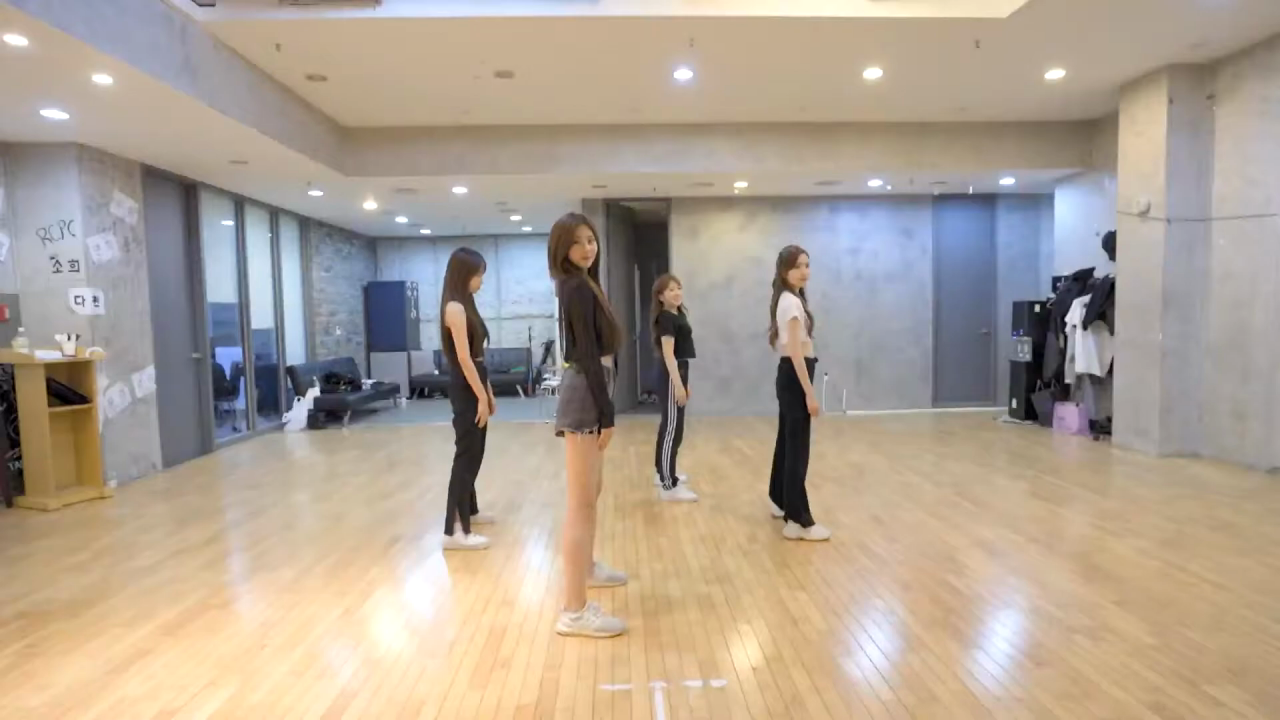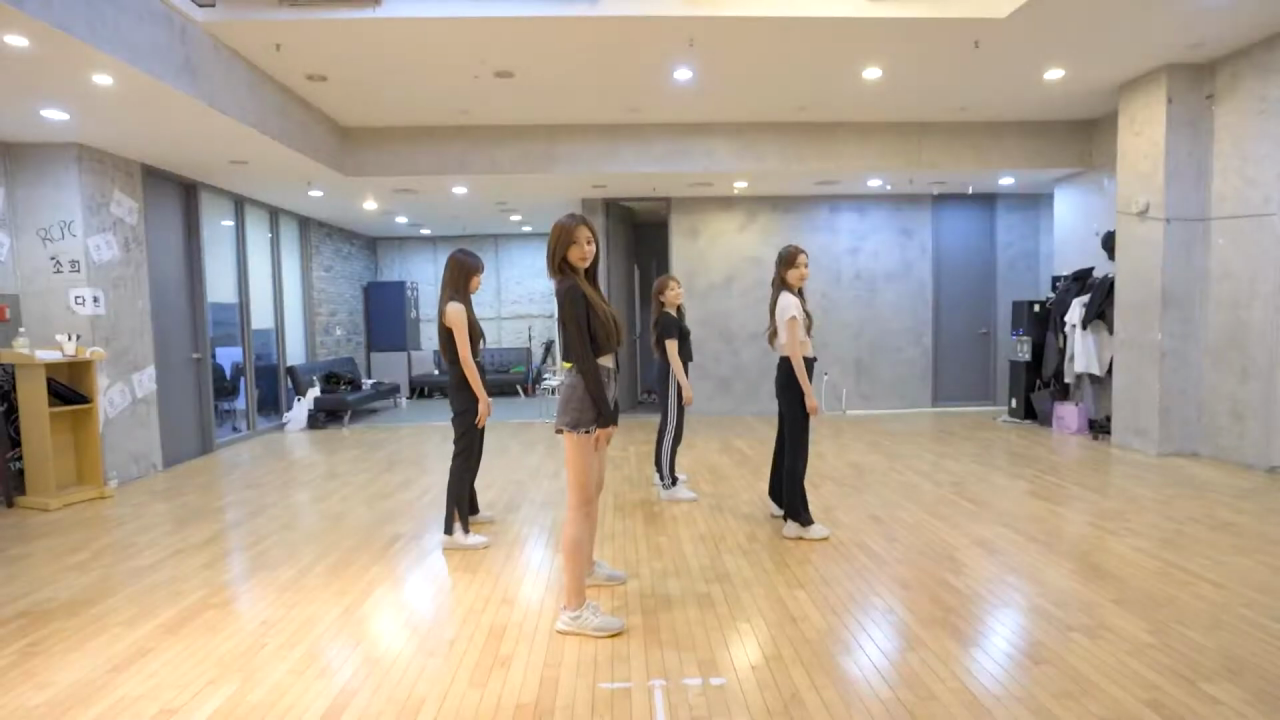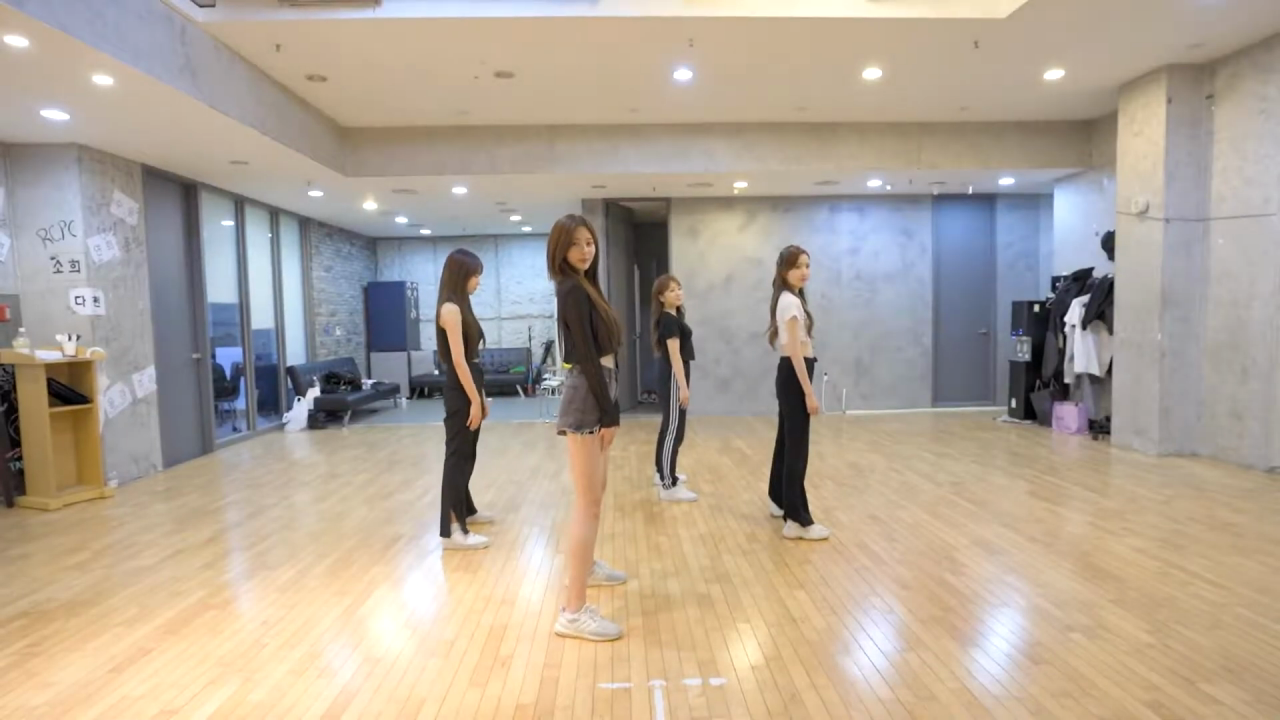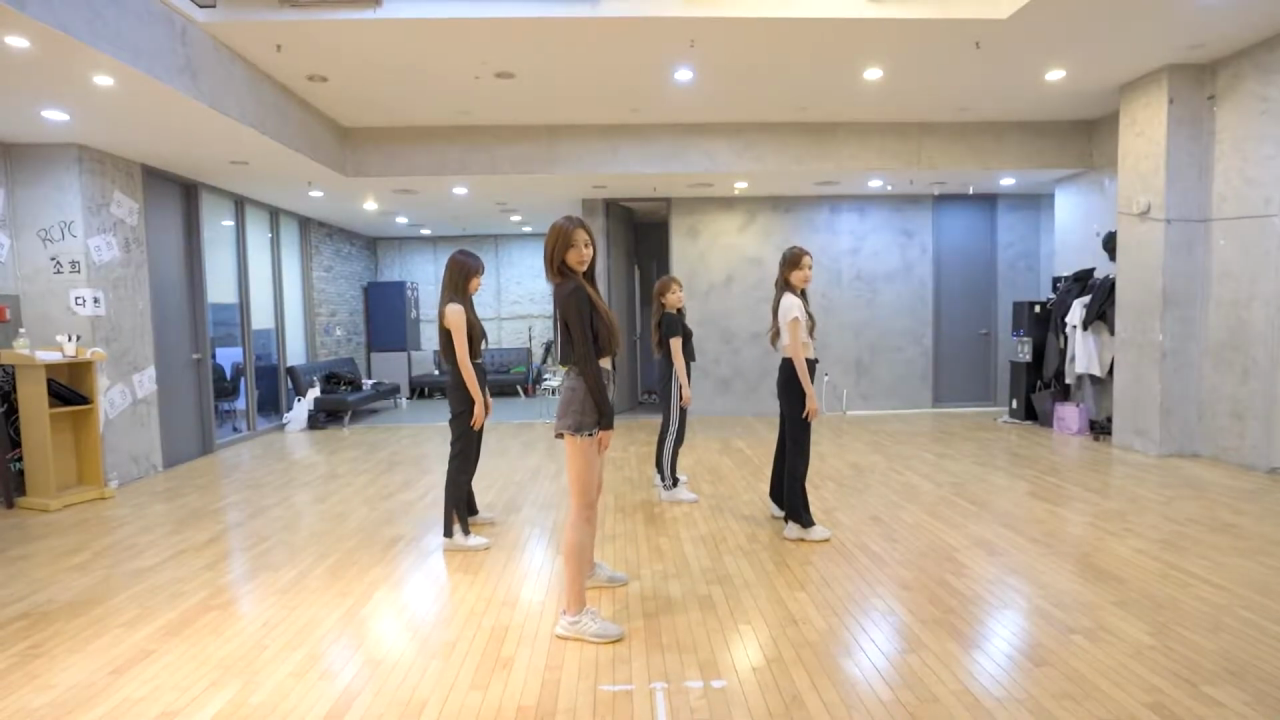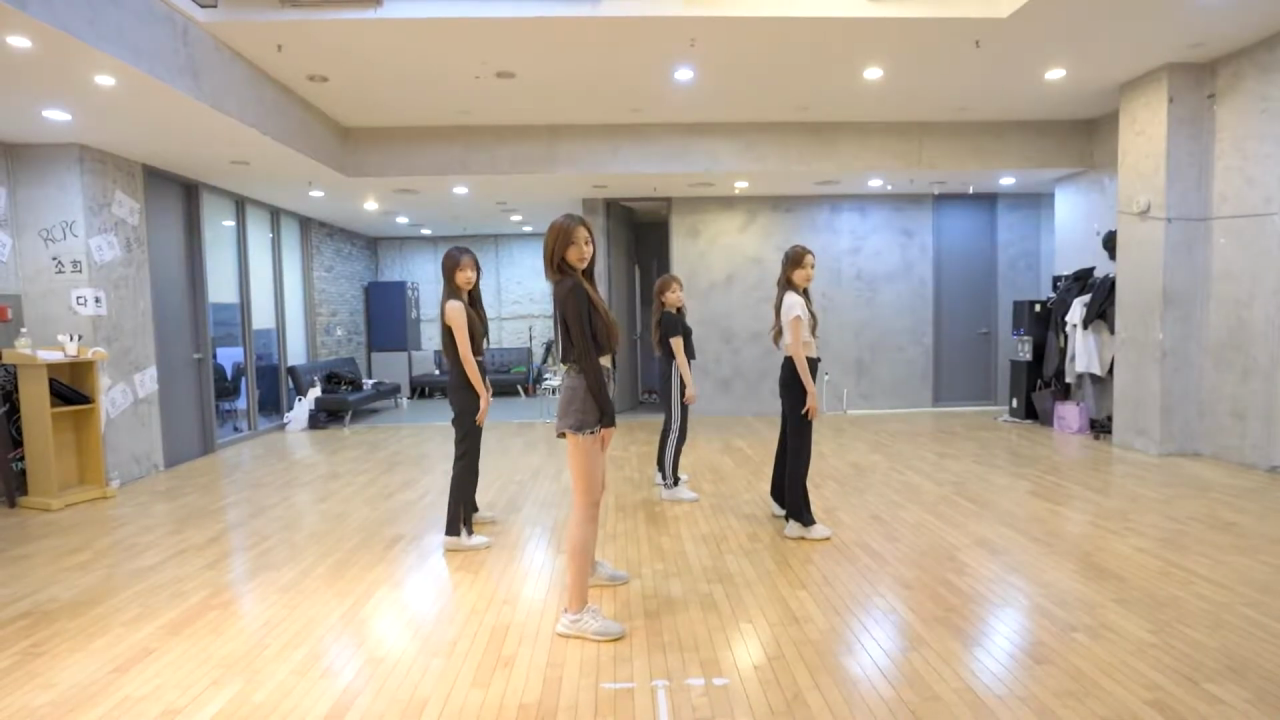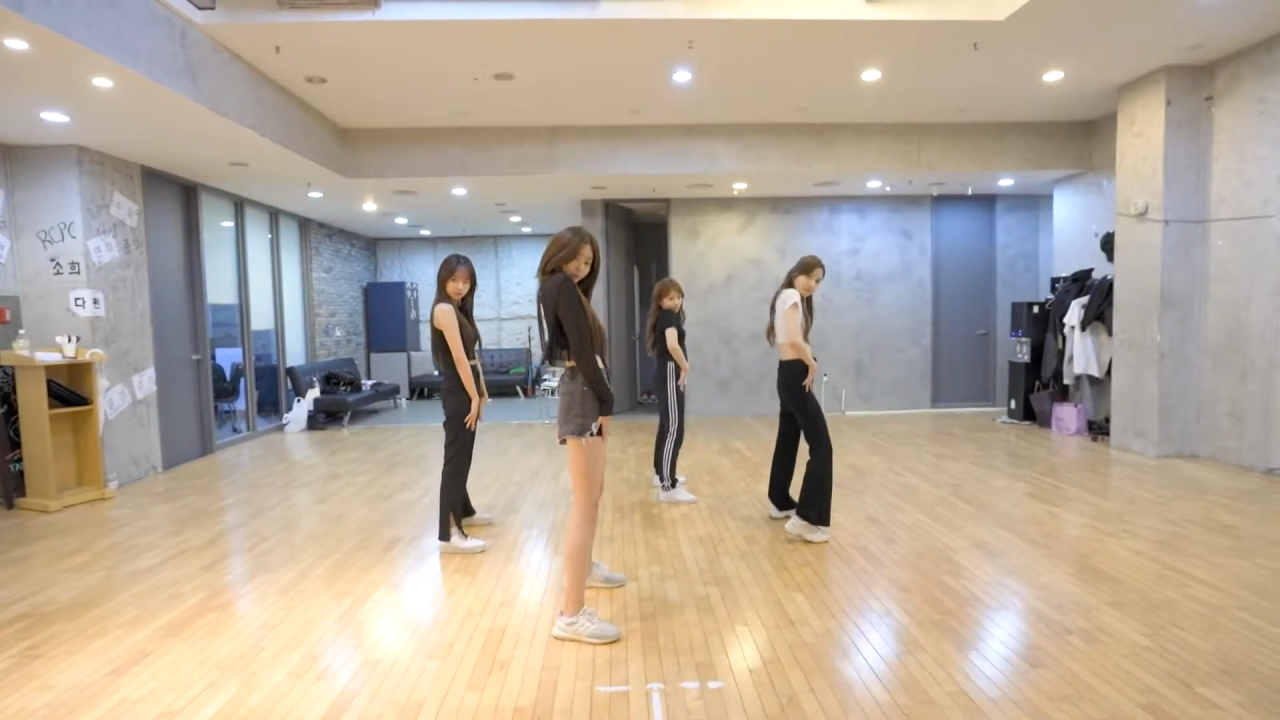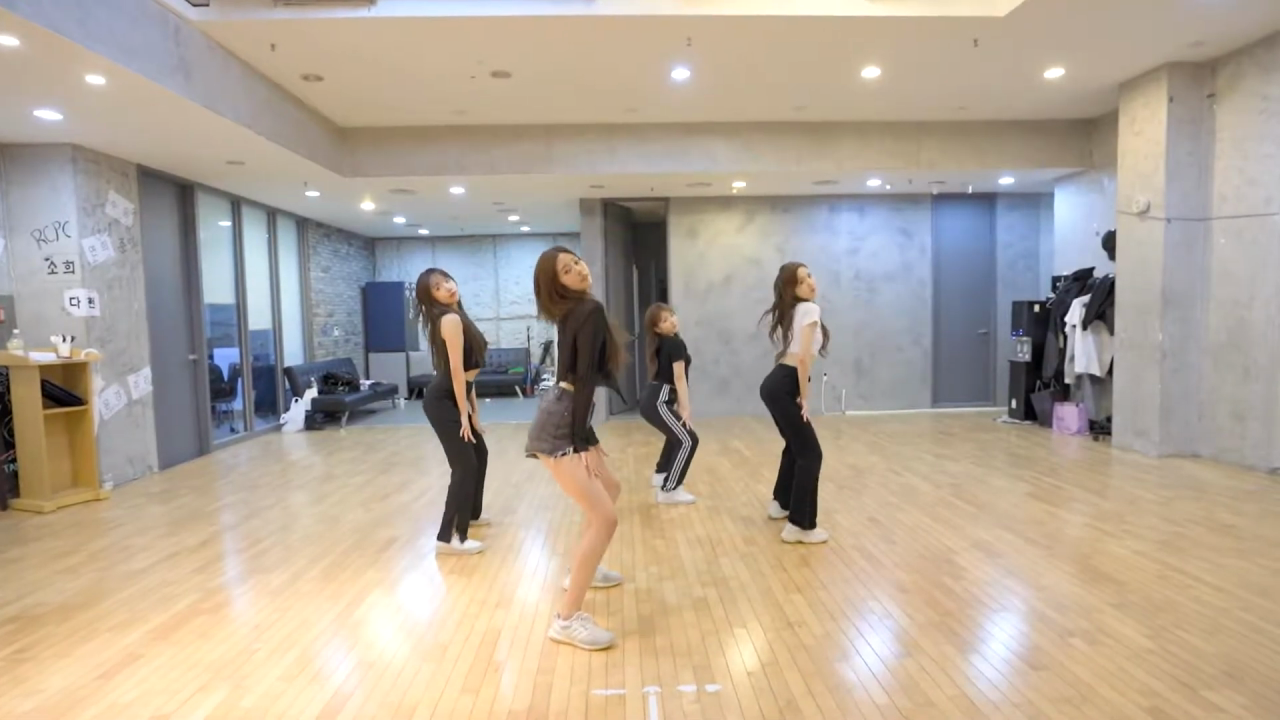
dt=0.5s
person 1, frame 1
left shoulder: (580, 285)
right shoulder: (578, 287)
right elbow: (588, 355)
left wrist: (604, 411)
right wrist: (606, 414)
left hip: (589, 394)
right hip: (584, 397)
left knee: (592, 493)
right knee: (580, 502)
left ankle: (586, 566)
right ankle: (574, 611)
person 1, frame 2
left shoulder: (585, 286)
right shoulder: (570, 290)
right elbow: (582, 356)
left wrist: (607, 411)
right wrist: (602, 414)
left hip: (597, 395)
right hip: (583, 399)
left knee: (593, 492)
right knee: (580, 501)
left ankle: (587, 566)
right ankle: (574, 609)
person 1, frame 3
left shoulder: (584, 286)
right shoulder: (572, 290)
right elbow: (587, 356)
left wrist: (609, 409)
right wrist: (608, 413)
left hip: (595, 394)
right hip: (585, 398)
left knee: (597, 490)
right knee: (587, 501)
left ankle: (586, 566)
right ankle: (573, 611)
person 1, frame 4
left shoulder: (578, 288)
right shoulder: (573, 291)
right elbow: (585, 358)
left wrist: (603, 412)
right wrist: (605, 416)
left hip: (590, 397)
right hip: (583, 401)
left knee: (593, 492)
right knee: (582, 504)
left ankle: (587, 567)
right ankle: (573, 614)
person 1, frame 5
left shoulder: (578, 285)
right shoulder: (572, 288)
right elbow: (586, 355)
left wrist: (605, 410)
right wrist: (607, 413)
left hip: (590, 394)
right hip: (584, 398)
left knee: (596, 491)
right knee: (586, 502)
left ankle: (588, 566)
right ankle: (575, 613)
person 1, frame 6
left shoulder: (565, 289)
right shoulder: (560, 286)
right elbow: (582, 350)
left wrist: (601, 400)
right wrist: (606, 401)
left hip: (585, 395)
right hip: (583, 398)
left knee: (593, 492)
right knee: (585, 506)
left ankle: (583, 568)
right ankle: (571, 615)
person 1, frame 7
left shoulder: (576, 312)
right shoulder: (590, 310)
right elbow: (584, 378)
left wrist: (587, 437)
right wrist: (583, 442)
left hip: (565, 419)
right hip: (558, 427)
left knee: (610, 489)
right knee: (604, 518)
left ankle: (582, 570)
right ankle: (567, 619)
person 2, frame 1
left shoulder: (466, 305)
right shoulder: (455, 307)
right elbow: (464, 358)
left wrist: (488, 392)
right wrist: (481, 397)
left hip: (474, 386)
right hip: (466, 390)
left knee: (473, 453)
right knee: (466, 455)
left ankle: (468, 510)
right ankle: (454, 530)
person 2, frame 2
left shoulder: (461, 306)
right shoulder: (455, 307)
right elbow: (465, 359)
left wrist: (482, 396)
right wrist: (482, 398)
left hip: (468, 388)
right hip: (465, 389)
left knee: (471, 452)
right knee: (464, 454)
left ankle: (468, 509)
right ankle: (454, 530)
person 2, frame 3
left shoulder: (461, 307)
right shoulder: (450, 308)
right elbow: (458, 360)
left wrist: (481, 397)
right wrist: (474, 400)
left hip: (469, 389)
right hip: (460, 392)
left knee: (467, 455)
right knee: (456, 457)
left ankle: (466, 510)
right ankle: (452, 531)
person 2, frame 4
left shoulder: (463, 308)
right shoulder: (455, 309)
right elbow: (463, 359)
left wrist: (485, 394)
right wrist: (477, 400)
left hip: (471, 388)
right hip: (464, 391)
left knee: (470, 455)
right knee: (461, 458)
left ankle: (468, 510)
right ankle: (454, 532)
person 2, frame 5
left shoulder: (468, 303)
right shoulder: (454, 305)
right elbow: (465, 355)
left wrist: (486, 388)
right wrist: (483, 395)
left hip: (472, 384)
right hip: (465, 387)
left knee: (470, 453)
right knee: (467, 456)
left ankle: (469, 509)
right ankle: (456, 531)
person 2, frame 6
left shoulder: (459, 309)
right shoulder: (443, 309)
right elbow: (458, 357)
left wrist: (482, 391)
right wrist: (474, 398)
left hip: (468, 387)
right hip: (458, 390)
left knee: (463, 455)
right knee: (456, 459)
left ankle: (464, 511)
right ankle: (450, 535)
person 2, frame 7
left shoulder: (459, 317)
right shoulder: (451, 319)
right elbow: (456, 370)
left wrist: (474, 409)
right wrist: (464, 413)
left hip: (456, 397)
right hip: (443, 400)
left knee: (479, 454)
right knee: (465, 464)
left ankle: (469, 513)
right ankle: (449, 537)
person 3, frame 1
left shoulder: (789, 299)
right shoulder: (792, 301)
right elbow: (795, 351)
left wrist: (806, 388)
right wrist: (810, 393)
left hip: (790, 376)
right hip: (794, 377)
left knee: (787, 441)
right knee: (797, 447)
left ankle: (781, 501)
right ankle: (798, 521)
person 3, frame 2
left shoulder: (788, 299)
right shoulder: (790, 301)
right elbow: (794, 351)
left wrist: (804, 388)
right wrist: (808, 392)
left hip: (789, 375)
right hip: (793, 376)
left knee: (787, 441)
right knee: (797, 446)
left ankle: (780, 500)
right ankle: (798, 520)
person 3, frame 3
left shoulder: (789, 299)
right shoulder: (791, 301)
right elbow: (795, 351)
left wrist: (805, 388)
right wrist: (809, 392)
left hip: (790, 376)
right hip: (794, 377)
left knee: (787, 441)
right knee: (797, 447)
left ankle: (780, 500)
right ankle: (797, 521)
person 3, frame 4
left shoulder: (790, 300)
right shoulder: (793, 302)
right elbow: (796, 352)
left wrist: (806, 389)
right wrist: (810, 393)
left hip: (791, 377)
right hip: (795, 378)
left knee: (788, 442)
right knee: (798, 448)
left ankle: (781, 501)
right ankle: (798, 522)
person 3, frame 5
left shoulder: (793, 298)
right shoulder: (795, 301)
right elbow: (797, 350)
left wrist: (808, 386)
right wrist: (811, 390)
left hip: (794, 376)
right hip: (798, 378)
left knee: (789, 441)
right knee: (799, 447)
left ankle: (782, 501)
right ankle: (799, 520)
person 3, frame 6
left shoulder: (787, 298)
right shoulder: (790, 296)
right elbow: (794, 340)
left wrist: (807, 364)
right wrist: (812, 366)
left hip: (789, 375)
right hip: (797, 376)
left knee: (788, 442)
right knee: (821, 447)
left ankle: (780, 502)
right ankle: (807, 519)
person 3, frame 7
left shoulder: (790, 311)
right shoulder: (810, 309)
right elbow: (803, 358)
left wrist: (798, 394)
right wrist: (804, 398)
left hip: (774, 384)
right hip: (783, 387)
left knee: (796, 445)
right knee: (810, 453)
left ankle: (781, 503)
right ankle: (799, 525)
person 4, frame 1
left shoulder: (679, 315)
right shoulder: (666, 318)
right elbow: (668, 354)
left wrist: (685, 382)
right wrist: (678, 384)
left hip: (679, 374)
right hip: (672, 377)
left knee: (668, 426)
right knee: (673, 429)
left ankle: (663, 473)
right ankle: (669, 486)
person 4, frame 2
left shoulder: (675, 316)
right shoulder: (668, 320)
right elbow: (673, 356)
left wrist: (683, 383)
right wrist: (686, 386)
left hip: (672, 377)
right hip: (672, 378)
left knee: (668, 426)
right knee: (672, 429)
left ankle: (662, 472)
right ankle: (668, 486)
person 4, frame 3
left shoulder: (674, 317)
right shoulder: (669, 320)
right elbow: (674, 355)
left wrist: (682, 383)
right wrist: (683, 387)
left hip: (673, 376)
right hip: (673, 378)
left knee: (669, 426)
right knee: (674, 429)
left ankle: (662, 472)
right ankle: (669, 486)
person 4, frame 4
left shoulder: (670, 318)
right shoulder: (672, 320)
right elbow: (677, 355)
right wrist: (685, 386)
left hip: (670, 377)
right hip: (674, 379)
left knee: (669, 427)
right knee: (674, 430)
left ankle: (663, 473)
right ankle: (669, 487)
person 4, frame 5
left shoulder: (671, 317)
right shoulder: (672, 319)
right elbow: (680, 355)
left wrist: (686, 382)
right wrist: (690, 385)
left hip: (672, 375)
right hip: (675, 376)
left knee: (671, 426)
right knee: (677, 429)
left ankle: (663, 472)
right ankle: (670, 486)
person 4, frame 6
left shoulder: (664, 318)
right shoulder: (668, 316)
right elbow: (672, 344)
left wrist: (680, 368)
right wrist: (684, 367)
left hip: (665, 375)
right hip: (670, 375)
left knee: (667, 427)
right knee: (674, 431)
left ankle: (661, 473)
right ankle: (668, 487)
person 4, frame 7
left shoulder: (662, 344)
right shoulder: (675, 344)
right elbow: (679, 378)
left wrist: (680, 405)
right wrist: (686, 408)
left hip: (652, 399)
right hip: (658, 402)
left knee: (678, 433)
right knee: (688, 440)
left ankle: (661, 473)
right ankle: (669, 490)
